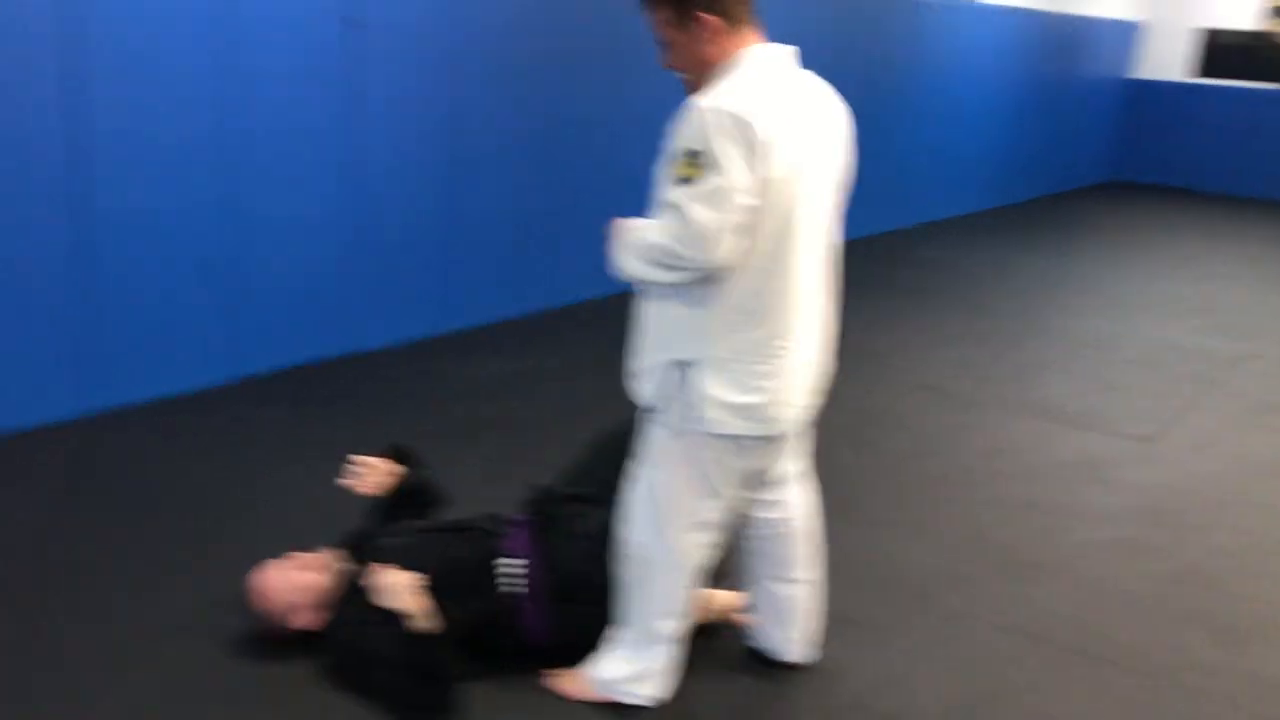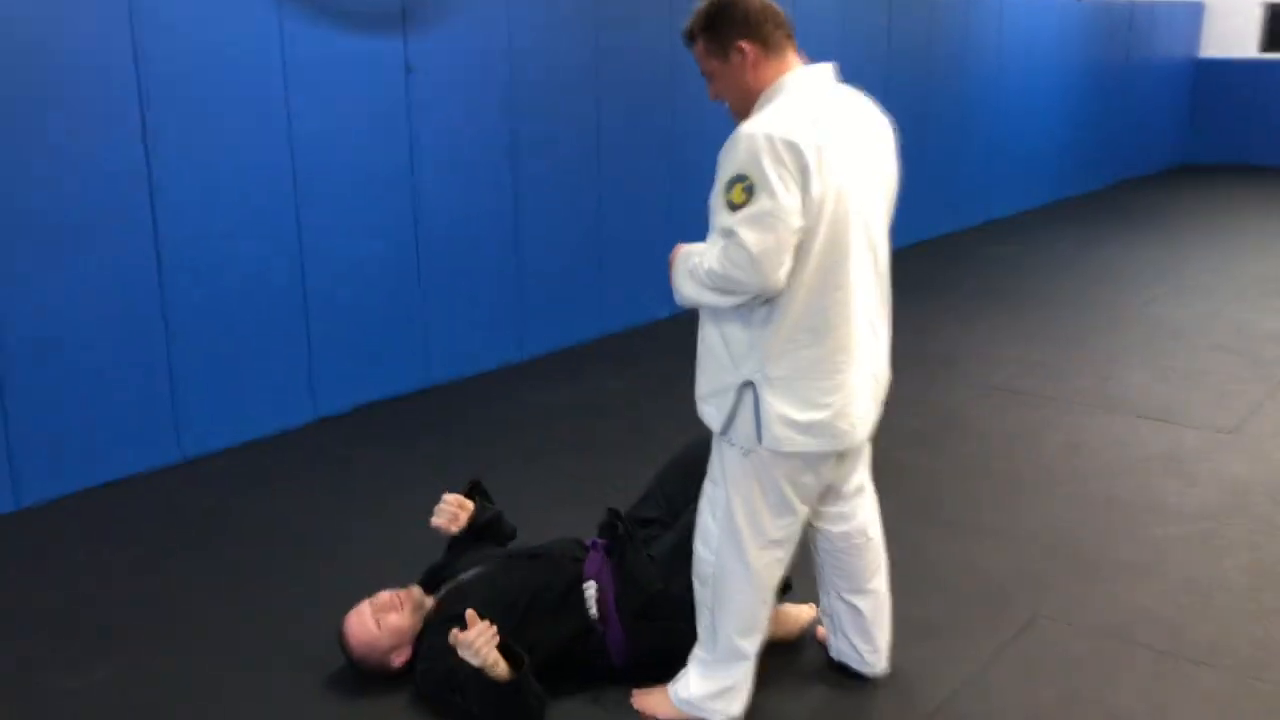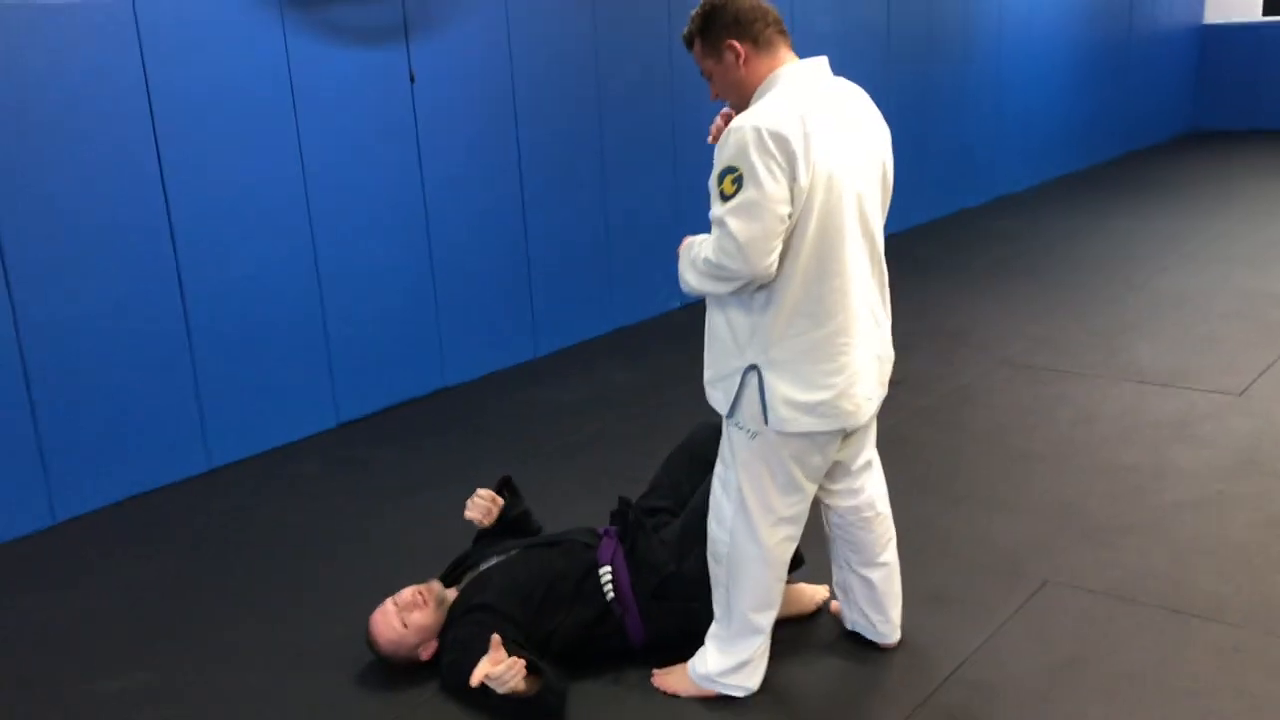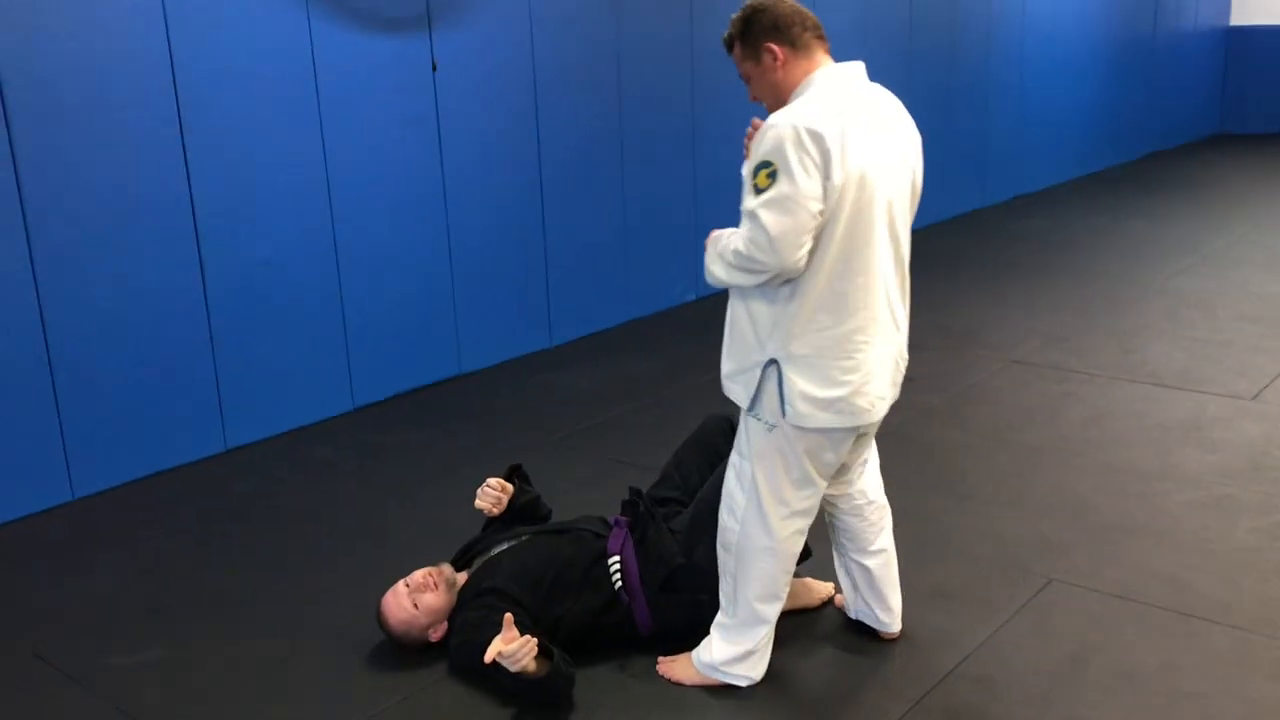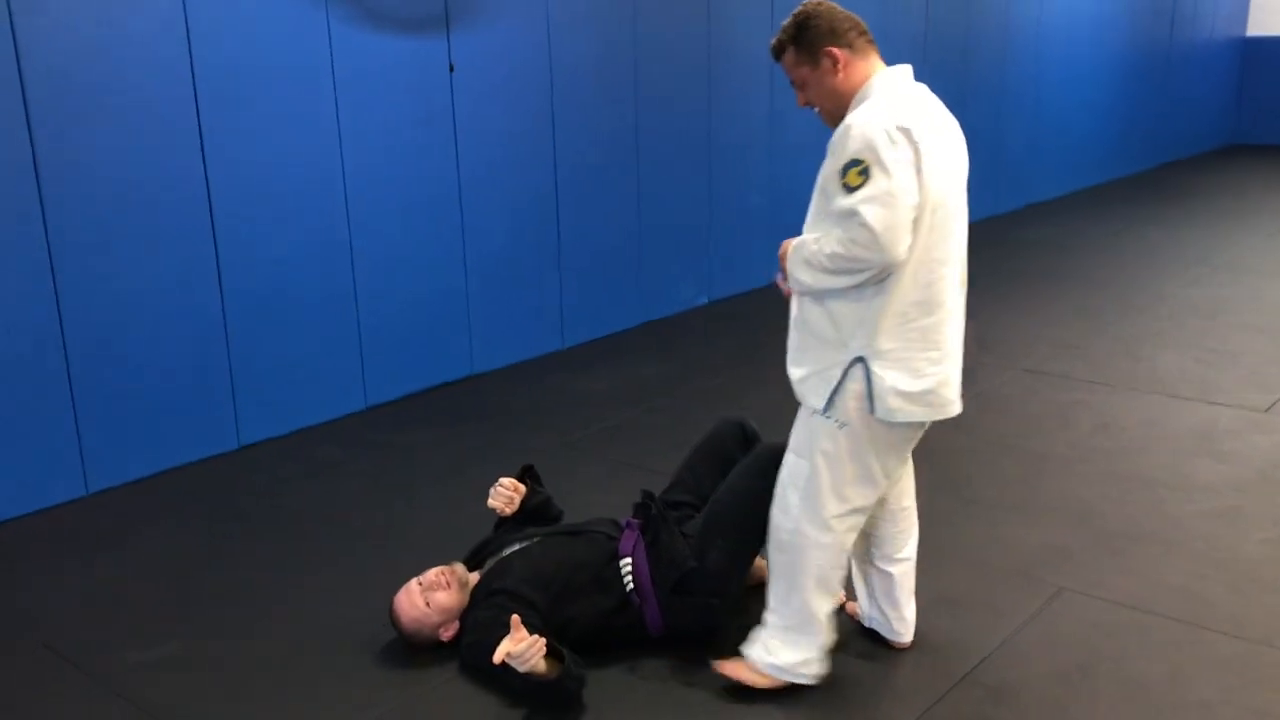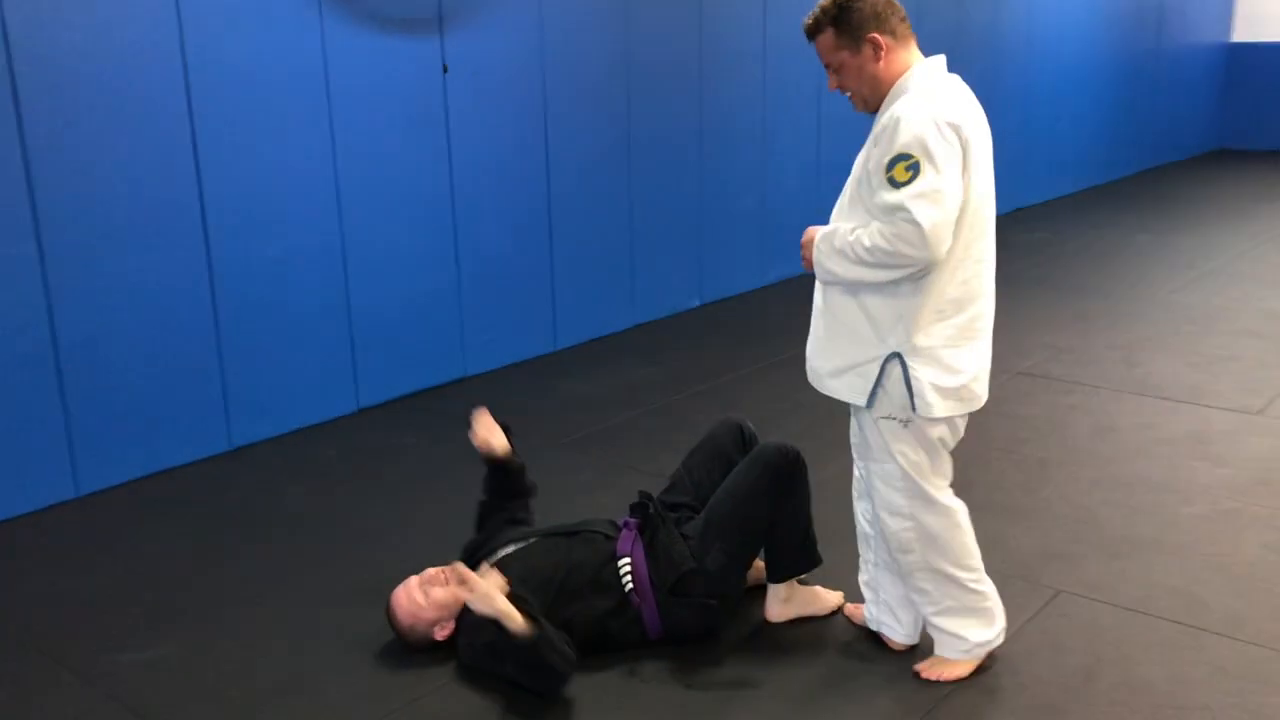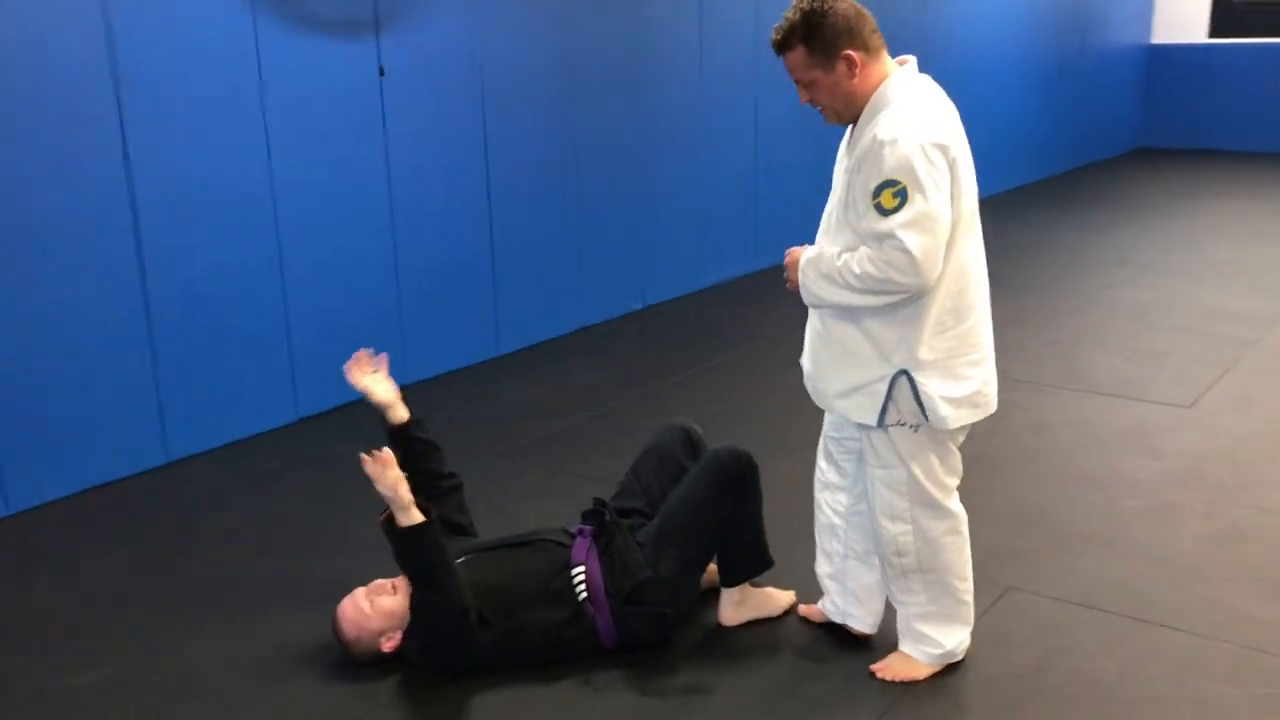
dt=0.3s
person 1, frame 1
left shoulder: (721, 111)
right shoulder: (818, 98)
left elbow: (696, 244)
left wrist: (628, 239)
left hip: (721, 369)
right hip: (789, 353)
left knee: (666, 520)
right knee: (779, 501)
left ankle: (631, 671)
right ankle: (785, 634)
person 1, frame 2
left shoulder: (767, 136)
right shoulder: (862, 113)
left elbow: (751, 268)
left wrist: (687, 266)
right wrist: (711, 260)
left hip: (784, 387)
right hip: (850, 369)
left knee: (741, 540)
right knee: (847, 515)
right ankle: (863, 647)
person 1, frame 3
left shoulder: (761, 128)
right shoulder: (855, 104)
left elbow: (743, 257)
left wrist: (692, 255)
left hip: (788, 369)
right hip: (855, 349)
left knee: (752, 519)
right knee: (855, 491)
left ankle: (729, 665)
right ankle: (877, 616)
person 1, frame 4
left shoulder: (796, 127)
right shoulder: (888, 110)
left elbow: (773, 250)
left wrist: (718, 248)
left hip: (807, 363)
right hip: (870, 347)
left knee: (763, 510)
right knee: (853, 484)
left ankle: (734, 655)
right ankle: (878, 608)
person 1, frame 5
left shoulder: (874, 125)
right shoulder: (922, 109)
left elbow: (872, 242)
left wrist: (799, 257)
right wrist: (815, 255)
left hip: (871, 360)
right hip: (901, 348)
left knee: (814, 502)
right knee: (878, 485)
left ankle: (787, 653)
right ankle: (889, 616)
person 1, frame 6
left shoulder: (918, 118)
right shoulder: (933, 101)
left elbow: (914, 238)
left wrist: (827, 248)
right wrist: (840, 246)
left hip: (908, 354)
right hip: (907, 343)
left knee: (911, 498)
right knee: (882, 485)
left ankle: (970, 627)
right ankle: (891, 613)
person 1, frame 7
left shoulder: (903, 137)
right shoulder: (887, 108)
left elbow: (905, 265)
left wrist: (812, 270)
right wrist: (823, 264)
left hip: (909, 365)
right hip: (875, 354)
left knee: (912, 506)
right knee: (845, 473)
left ankle: (937, 637)
right ankle: (849, 602)
person 2, frame 1
left shoulder: (358, 551)
right shoulder: (352, 631)
left elbow: (425, 500)
left wrist: (393, 476)
right wrist: (416, 617)
left hip: (539, 533)
right hip: (559, 595)
left knee: (636, 438)
person 2, frame 2
left shoulder: (440, 582)
right shoulder: (440, 662)
left elbow: (497, 536)
left wrist: (468, 515)
right wrist: (494, 669)
left hip: (614, 558)
right hip: (642, 614)
left knee: (709, 454)
person 2, frame 3
left shoulder: (463, 573)
right shoulder: (464, 648)
left elbow: (527, 532)
left wrist: (498, 507)
left hip: (631, 543)
right hip: (659, 596)
left knee: (712, 439)
person 2, frame 4
left shoulder: (472, 559)
right shoulder: (474, 630)
left elbow: (536, 517)
right elbow: (554, 683)
left wrist: (508, 494)
right wrist: (526, 665)
left hip: (637, 533)
right hip: (667, 585)
left knee: (723, 429)
person 2, frame 5
left shoulder: (483, 558)
right shoulder: (484, 629)
left elbow: (548, 517)
right elbow: (563, 684)
left wrist: (522, 492)
right wrist: (533, 665)
left hip: (644, 537)
right hip: (675, 587)
left knee: (735, 434)
right knee: (773, 460)
left ankle: (749, 559)
person 2, frame 6
left shoulder: (482, 553)
right shoulder: (482, 636)
left elbow: (510, 497)
right elbow: (551, 668)
left wrist: (500, 453)
right wrist: (510, 618)
left hip: (642, 539)
right hip: (677, 589)
left knee: (734, 435)
right knee: (779, 461)
left ankle: (749, 562)
right ankle: (784, 592)
person 2, frame 7
left shoulder: (429, 570)
right shoulder: (435, 641)
left elbow: (441, 484)
right elbow: (452, 609)
left wrist: (394, 410)
right wrist: (404, 511)
left hip: (604, 545)
right hip: (633, 597)
left knee: (682, 437)
right knee: (732, 466)
left ankle: (705, 567)
right ankle: (738, 597)
